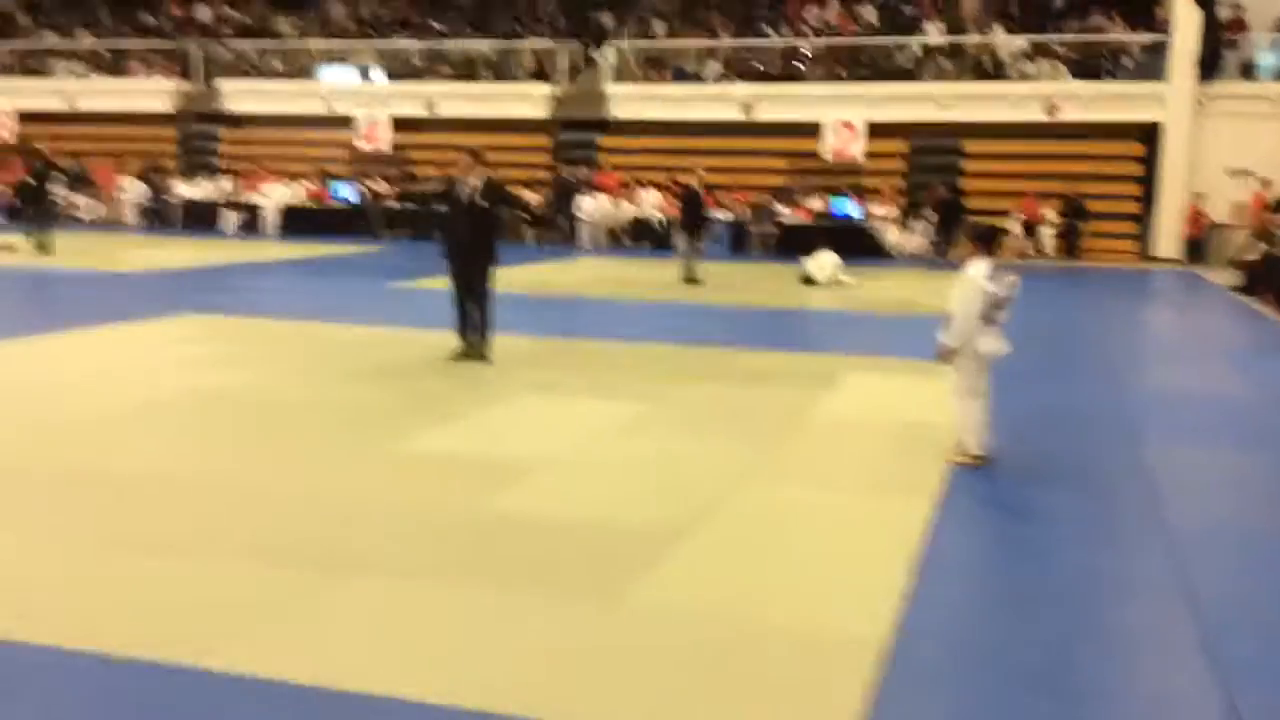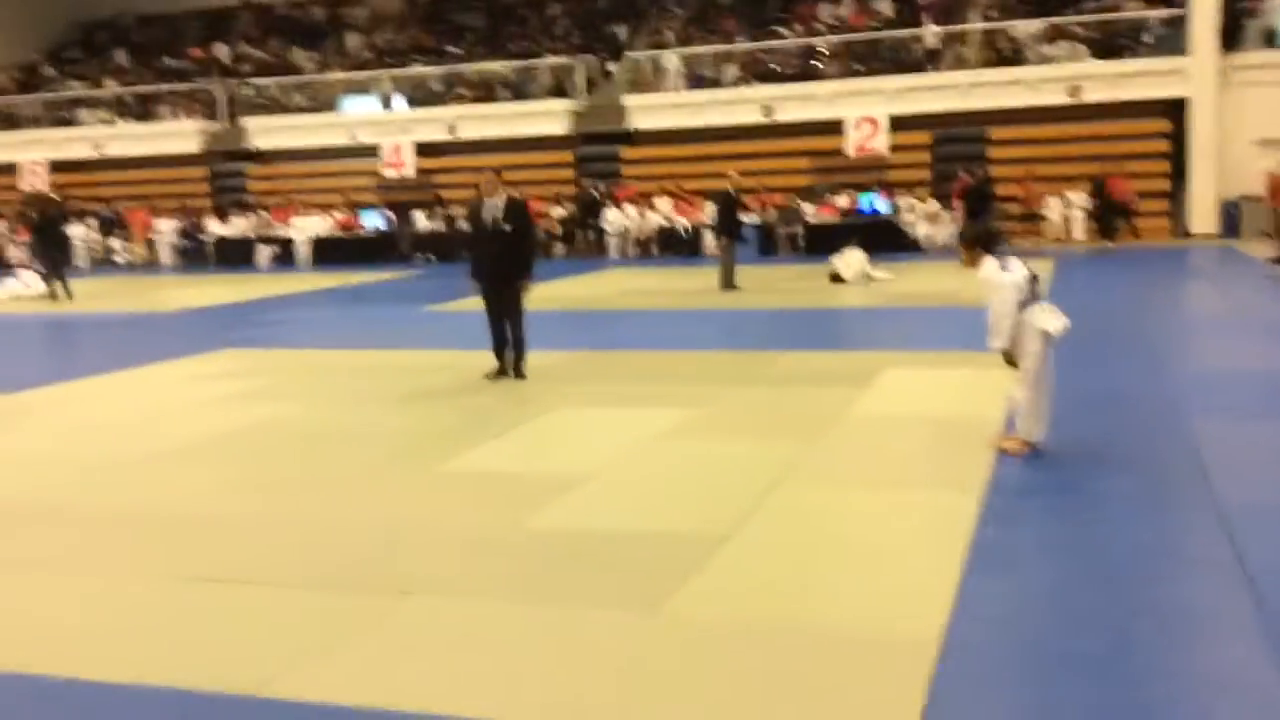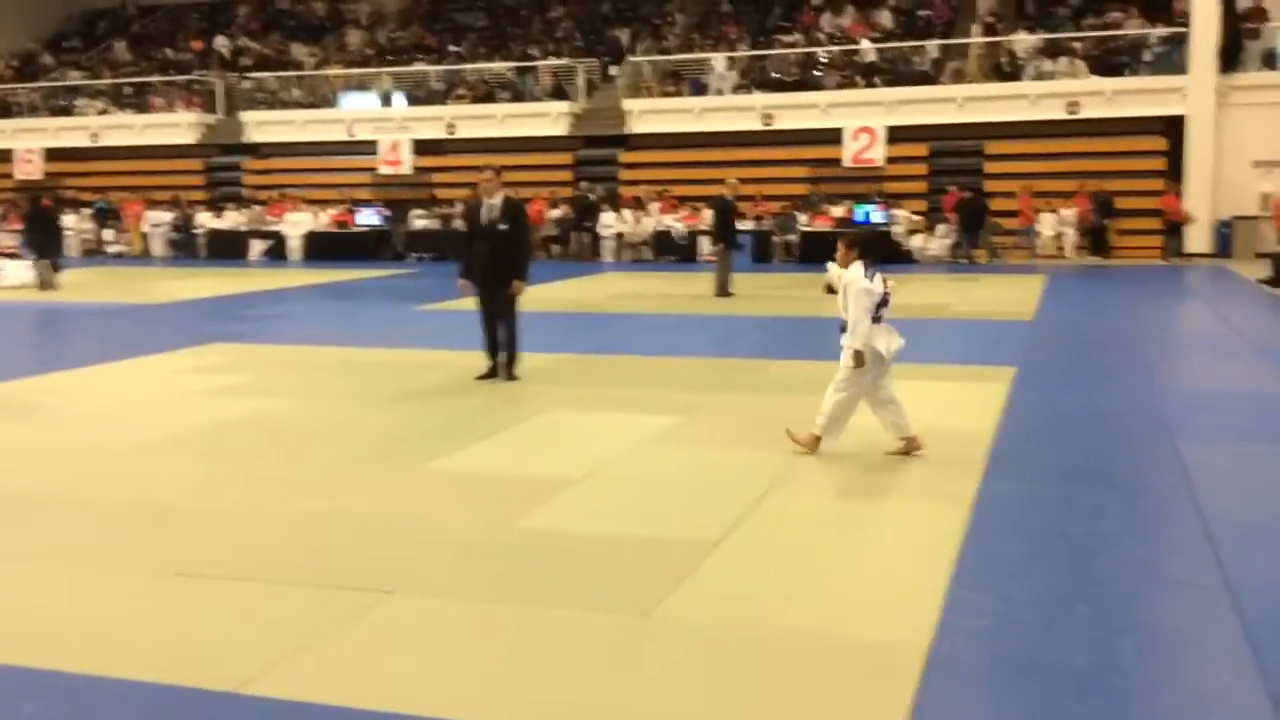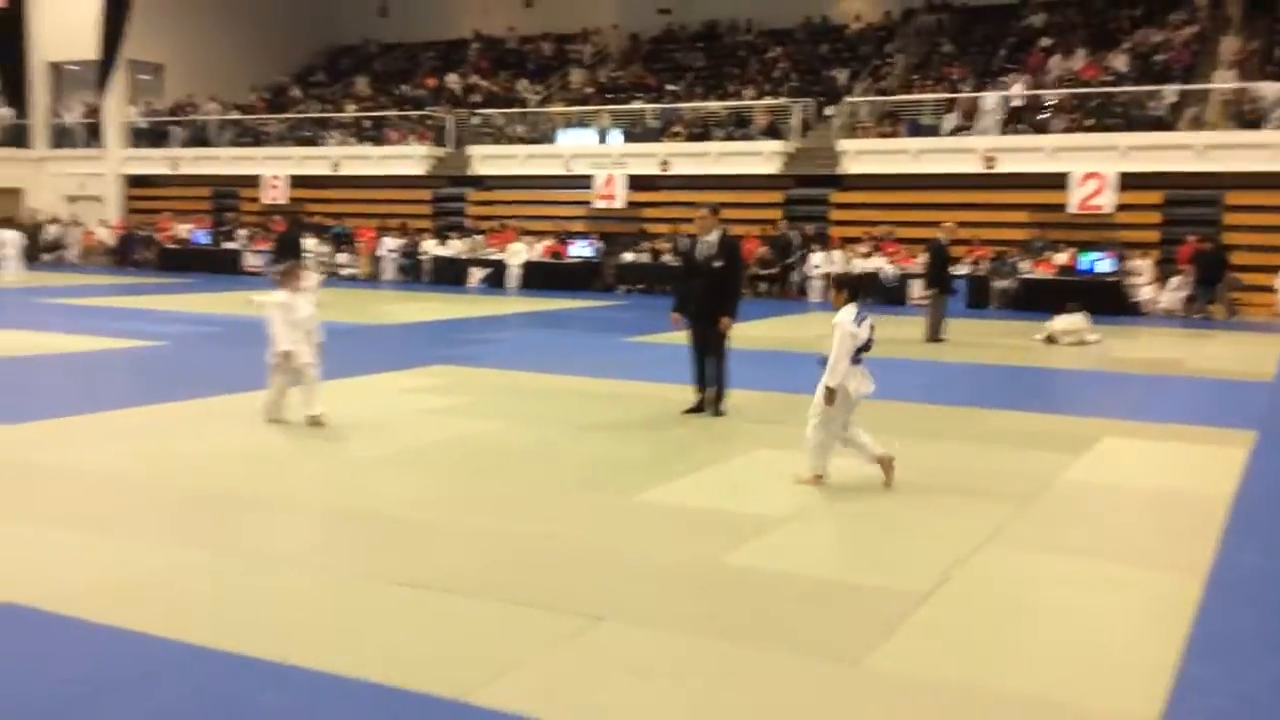
dt=1s
person 1, frame 1
left shoulder: (977, 275)
right shoulder: (998, 274)
left elbow: (967, 314)
right elbow: (997, 309)
left wrist: (949, 343)
left hip: (970, 342)
right hip: (983, 339)
left knee: (969, 394)
right knee: (975, 393)
left ankle: (974, 450)
right ankle: (976, 444)
person 1, frame 2
left shoulder: (989, 273)
right shoulder: (1003, 263)
left elbow: (1002, 312)
left wrist: (1003, 346)
left hip: (1030, 327)
right hip: (1034, 323)
left knee: (1029, 384)
right knee: (1032, 383)
left ankle: (1028, 439)
right ankle: (1028, 434)
person 1, frame 3
left shoulder: (857, 279)
right shoulder: (868, 273)
left elbow: (860, 317)
left wrist: (857, 348)
left hip: (864, 343)
right hip: (875, 341)
left knee: (841, 391)
right knee: (879, 393)
left ankle: (814, 438)
right ankle: (909, 438)
person 1, frame 4
left shoulder: (844, 320)
right shoulder: (860, 317)
left elbow: (839, 357)
left wrist: (830, 385)
left hip: (840, 381)
right hip: (854, 378)
left knee: (818, 425)
right knee: (842, 427)
left ankle: (817, 473)
right ankle: (881, 457)
person 2, frame 1
left shoulder: (491, 187)
right shoulder: (454, 185)
left elbow: (514, 202)
left hip: (479, 252)
right hip: (458, 251)
left knee: (480, 298)
right knee: (461, 298)
left ankle: (480, 345)
right ankle: (467, 344)
person 2, frame 2
left shoulder: (517, 207)
right shoulder: (476, 209)
left elbow: (528, 243)
right elbow: (475, 244)
left wrist: (525, 275)
right wrist: (476, 273)
left hip: (511, 274)
right hip: (488, 275)
left knee: (514, 319)
right knee: (495, 320)
left ankle: (517, 364)
right ankle: (503, 363)
person 2, frame 3
left shoulder: (514, 207)
right shoulder: (473, 209)
left elbow: (523, 244)
right elbow: (468, 243)
left wrist: (520, 276)
right wrist: (465, 274)
left hip: (506, 275)
right hip: (482, 274)
left knee: (507, 321)
right knee: (488, 322)
left ankle: (509, 365)
right ankle: (494, 365)
person 2, frame 4
left shoulder: (730, 246)
right shoulder: (691, 245)
left elbow: (735, 282)
right elbow: (683, 278)
left wrist: (729, 314)
right wrist: (678, 308)
left hip: (718, 312)
right hip: (695, 310)
left knee: (717, 357)
right knee: (699, 356)
left ankle: (716, 401)
right ankle: (702, 399)
